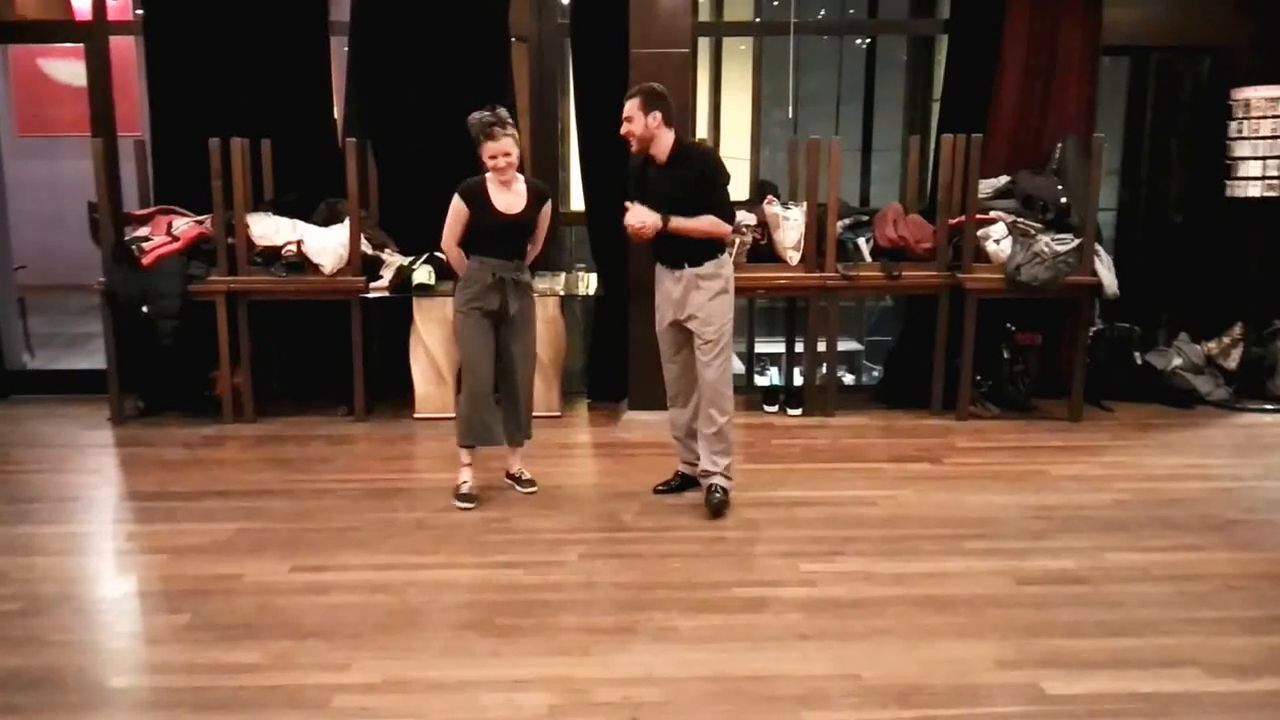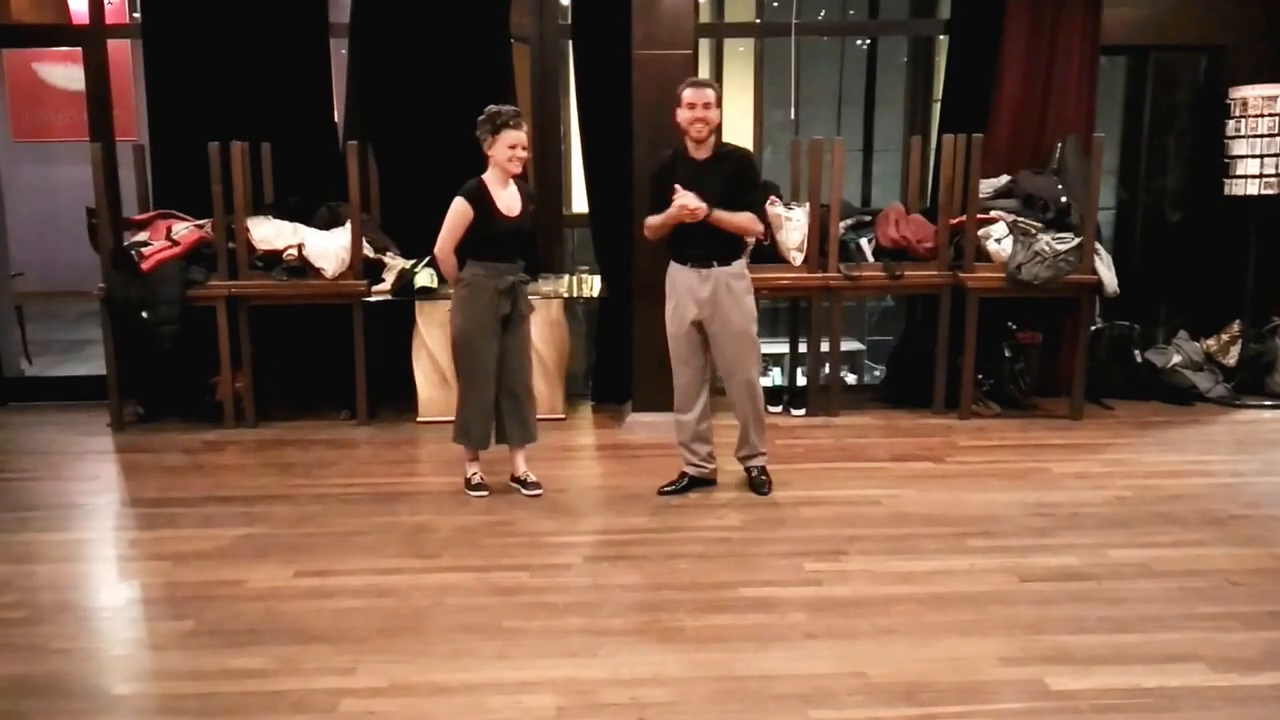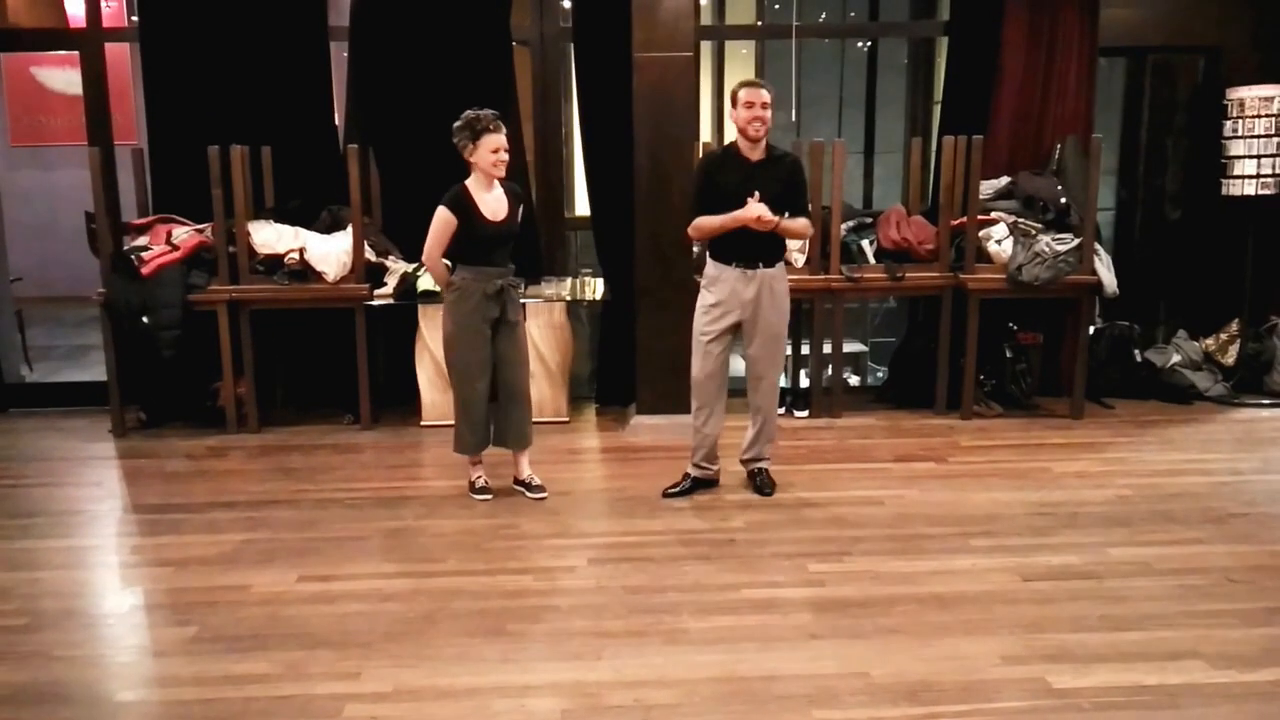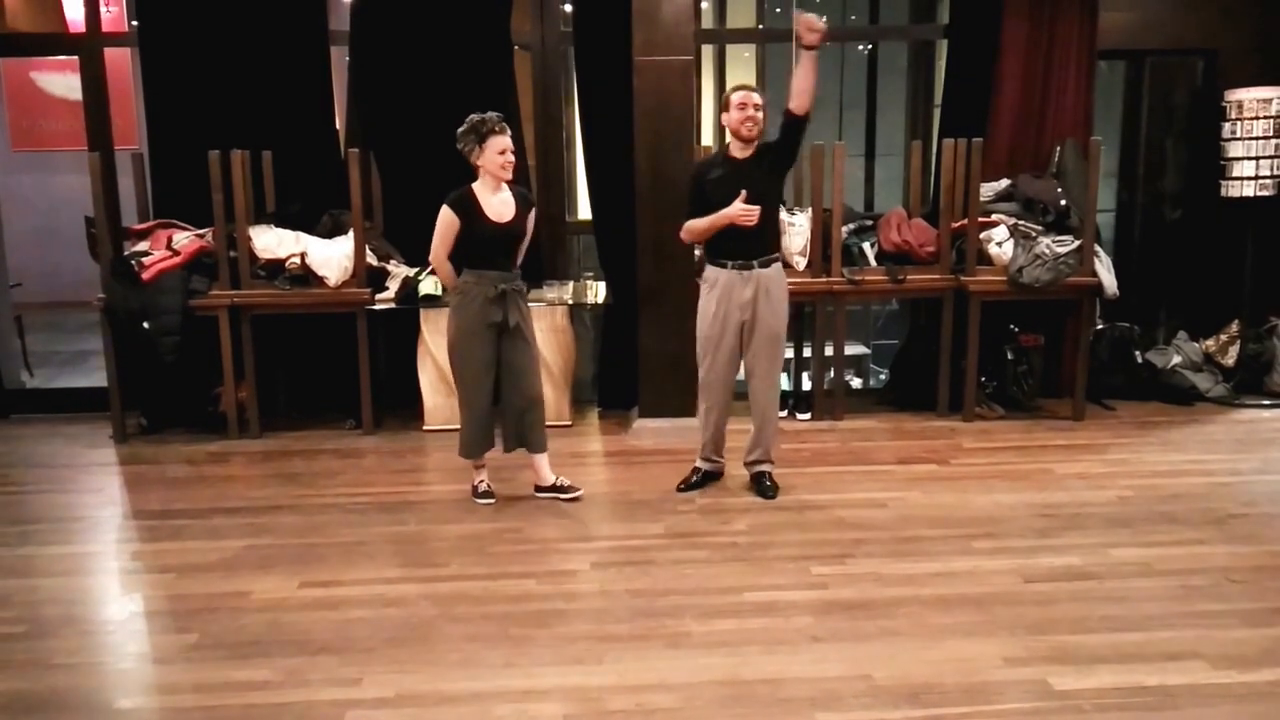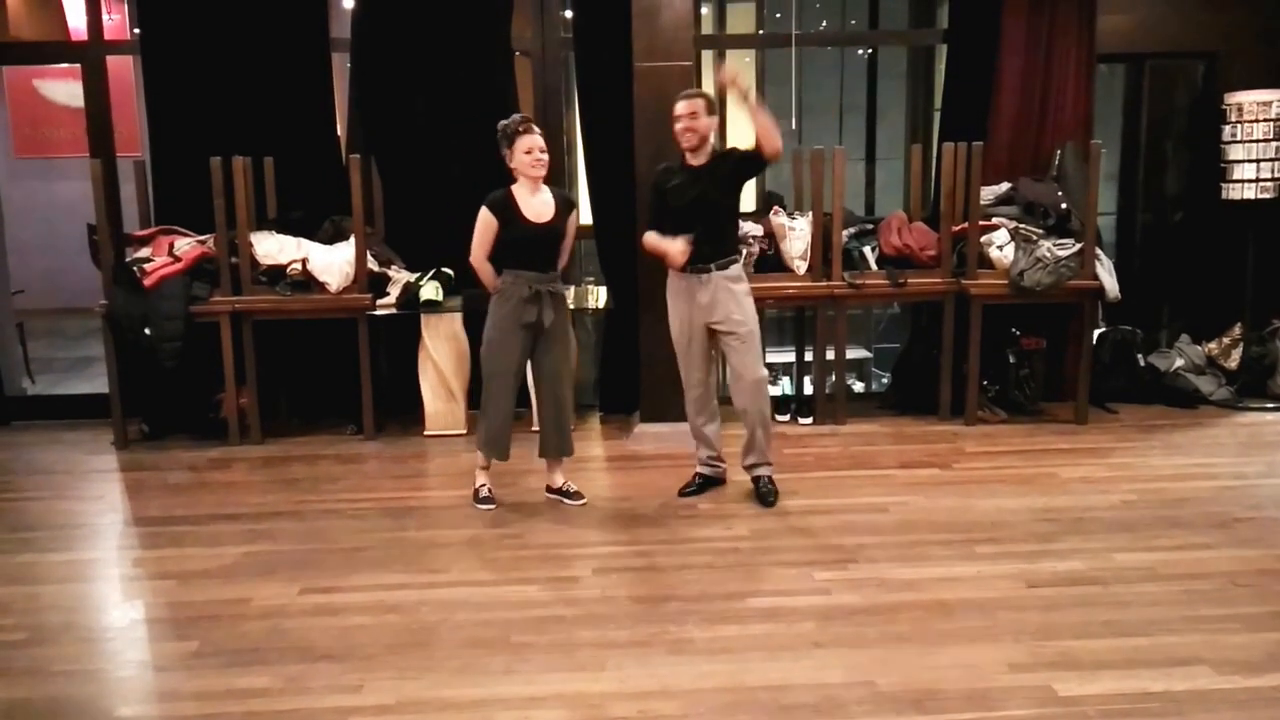
dt=0.5s
person 1, frame 1
left shoulder: (702, 159)
right shoulder: (641, 169)
left elbow: (724, 225)
left wrist: (663, 221)
right wrist: (636, 225)
left hip: (707, 276)
right hip: (666, 277)
left knee: (713, 376)
right knee: (677, 377)
left ankle: (716, 474)
right ankle: (690, 465)
person 1, frame 2
left shoulder: (739, 161)
right shoulder: (666, 166)
left elbow: (755, 226)
right elbow: (650, 231)
left wrist: (706, 211)
right wrist: (674, 215)
left hip: (729, 276)
right hip: (682, 278)
left knee: (742, 373)
right knee: (687, 379)
left ankle: (754, 457)
right ankle: (697, 466)
person 1, frame 3
left shoulder: (787, 166)
right shoulder: (713, 164)
left elbow: (805, 230)
right elbow: (695, 229)
left wrist: (776, 222)
right wrist: (740, 217)
left hip: (770, 279)
right hip: (722, 278)
left knee: (765, 376)
right knee: (705, 374)
left ankle: (757, 461)
right ankle: (702, 467)
person 1, frame 4
left shoulder: (775, 158)
right shoulder: (706, 170)
left elbow: (800, 108)
right elbow: (687, 232)
left wrist: (807, 50)
right wrist: (725, 216)
left hip: (767, 279)
right hip: (720, 279)
left knee: (765, 380)
right knee: (713, 378)
left ankle: (760, 463)
right ankle: (709, 461)
person 1, frame 5
left shoulder: (731, 164)
right shoulder: (665, 176)
left elbow: (772, 148)
right elbow: (648, 232)
left wrist: (746, 97)
right wrist: (665, 244)
left hip: (728, 280)
right hip: (684, 286)
left knee: (750, 376)
right knee: (695, 382)
left ankle: (760, 466)
right ankle: (709, 465)
person 2, frame 1
left shoulder: (538, 193)
right shoulder: (469, 192)
right elbow: (450, 245)
right wrist: (476, 279)
left hip: (518, 291)
right hip: (476, 292)
left knee: (519, 376)
right knee: (477, 378)
left ankle: (514, 462)
right ankle: (466, 471)
person 2, frame 2
left shoulder: (524, 193)
right shoulder: (473, 193)
right elbow: (443, 250)
right wrist: (464, 287)
left hip: (515, 292)
right hip: (478, 293)
left knee: (518, 378)
right knee: (478, 379)
left ankle: (518, 465)
right ankle: (471, 463)
person 2, frame 3
left shoulder: (514, 195)
right shoulder: (457, 201)
right elbow: (431, 258)
right wrist: (459, 291)
left hip: (507, 295)
right hip: (469, 300)
left knee: (516, 383)
right knee: (472, 385)
left ankle: (522, 469)
right ankle: (476, 469)
person 2, frame 4
left shoulder: (523, 201)
right shoulder: (460, 203)
right elbow: (438, 258)
right wrist: (466, 293)
left hip: (513, 299)
right hip: (474, 304)
left knee: (527, 387)
right knee: (476, 390)
left ankle: (543, 475)
right ankle: (479, 473)
person 2, frame 5
left shoulder: (564, 202)
right shoulder: (498, 204)
right elbow: (478, 258)
right wrist: (508, 291)
left hip: (553, 301)
right hip: (511, 303)
left knee: (557, 389)
right knee: (500, 389)
left ankle: (555, 477)
right ankle: (482, 475)
